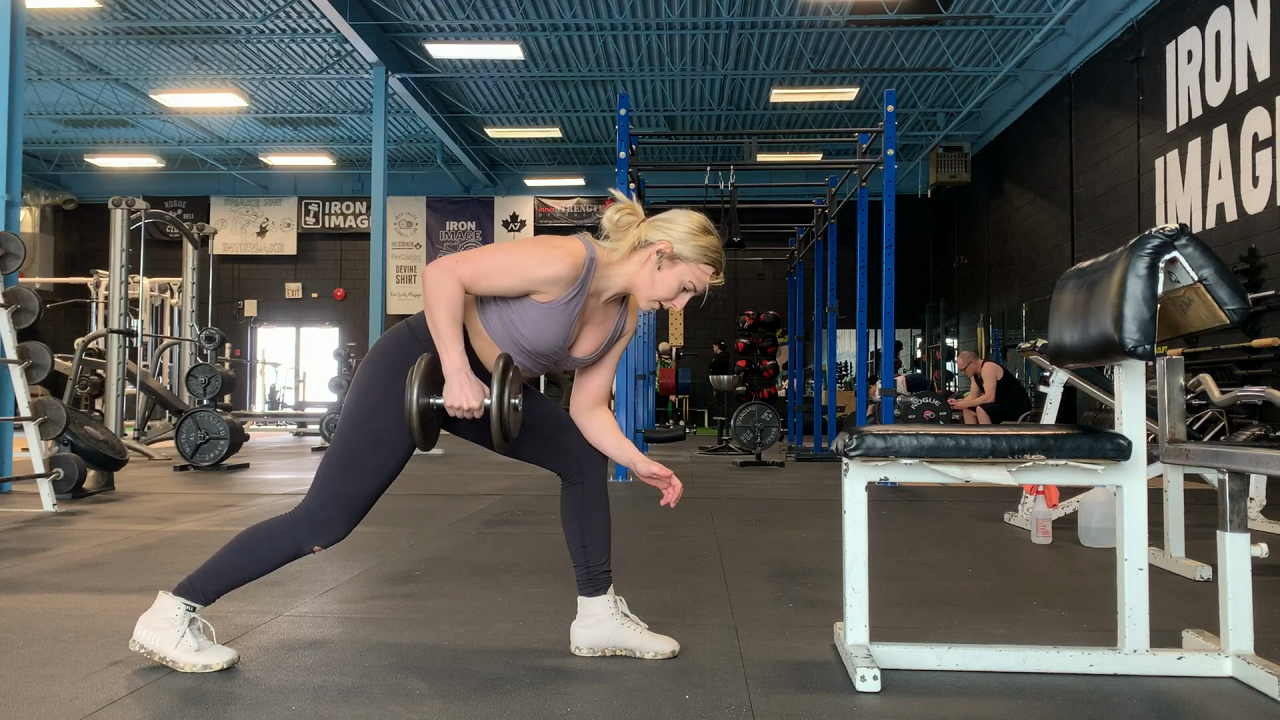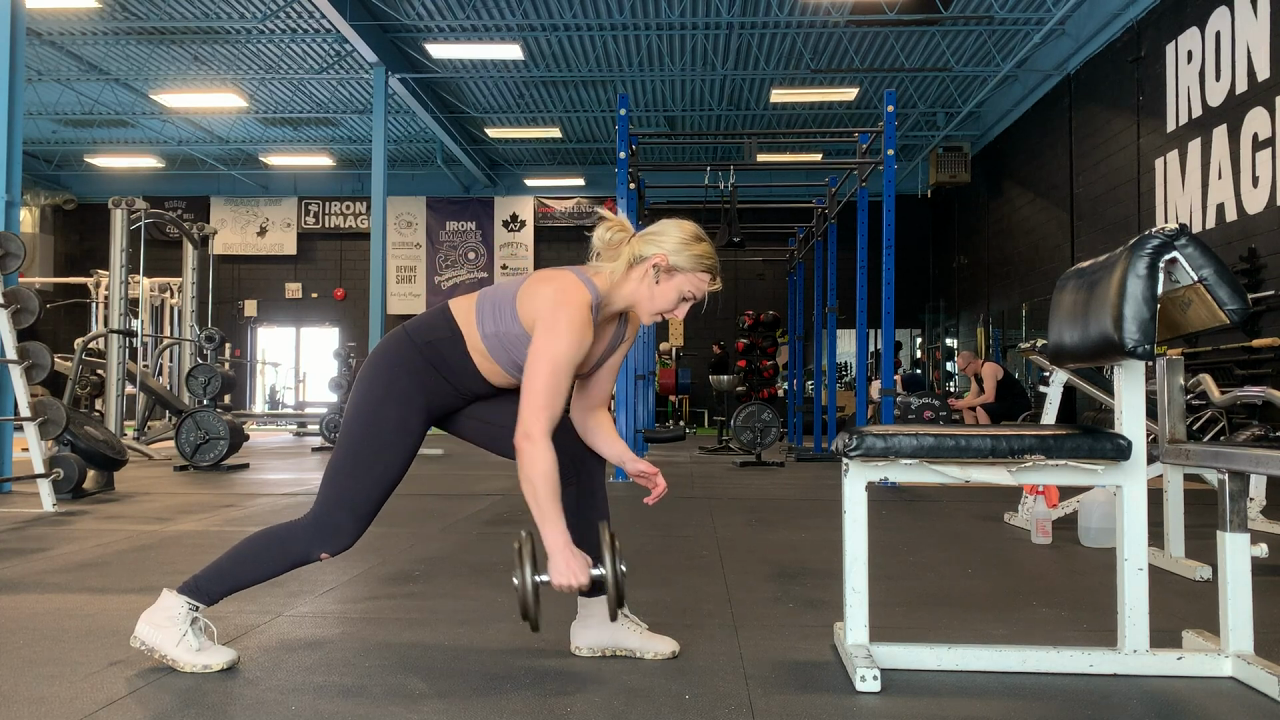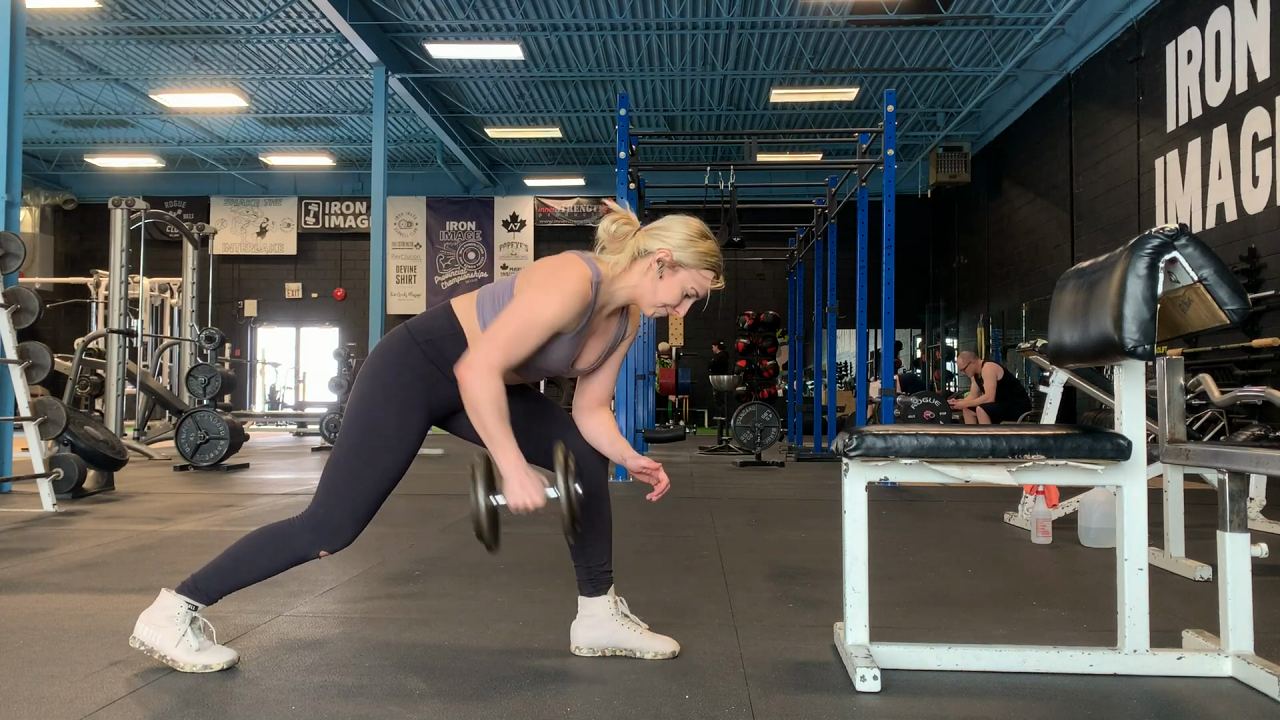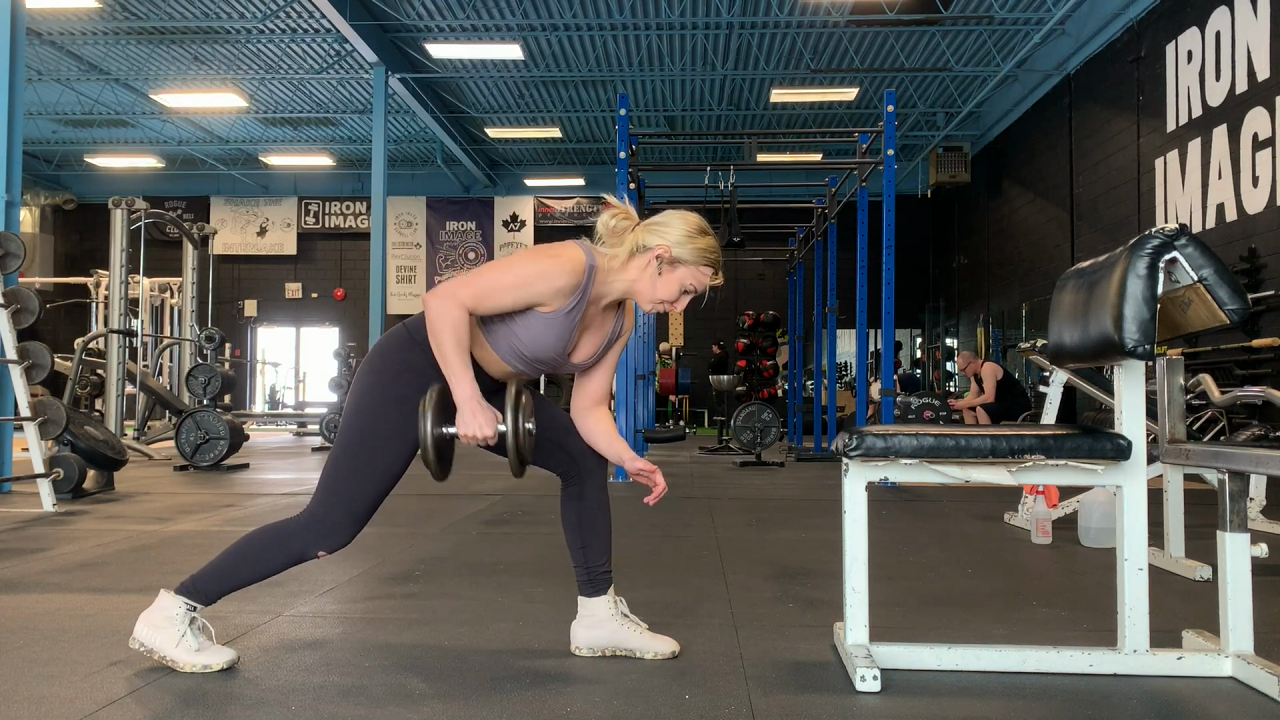
dt=0.7s
person 1, frame 1
left shoulder: (624, 316)
right shoulder: (565, 260)
left elbow: (588, 409)
right elbow: (441, 272)
left wrist: (638, 461)
right wrist: (456, 373)
left hip: (480, 380)
right hip: (417, 365)
left knee: (584, 460)
right knee: (325, 520)
left ankle: (598, 618)
right ankle: (170, 614)
person 1, frame 2
left shoulder: (625, 322)
right shoulder: (571, 306)
left elbow: (587, 411)
right elbow: (529, 437)
left wrist: (628, 460)
right wrist: (560, 551)
left hip: (473, 387)
right hip: (411, 370)
left knee: (586, 462)
right knee: (333, 527)
left ankle: (598, 620)
right ankle: (173, 612)
person 1, frame 3
left shoulder: (626, 321)
right shoulder: (573, 282)
left elbow: (591, 407)
right elbow: (475, 371)
left wrist: (629, 457)
right wrist: (513, 471)
left hip: (482, 384)
right hip: (414, 368)
left knee: (586, 461)
right knee: (333, 525)
left ankle: (598, 617)
right ankle: (171, 613)
person 1, frame 4
left shoulder: (622, 316)
right shoulder: (564, 268)
left elbow: (589, 407)
right elbow: (445, 299)
left wrist: (629, 459)
right wrist: (467, 400)
left hip: (480, 382)
right hip: (415, 366)
left knee: (585, 460)
right knee: (331, 525)
left ankle: (598, 617)
right ankle: (170, 612)
